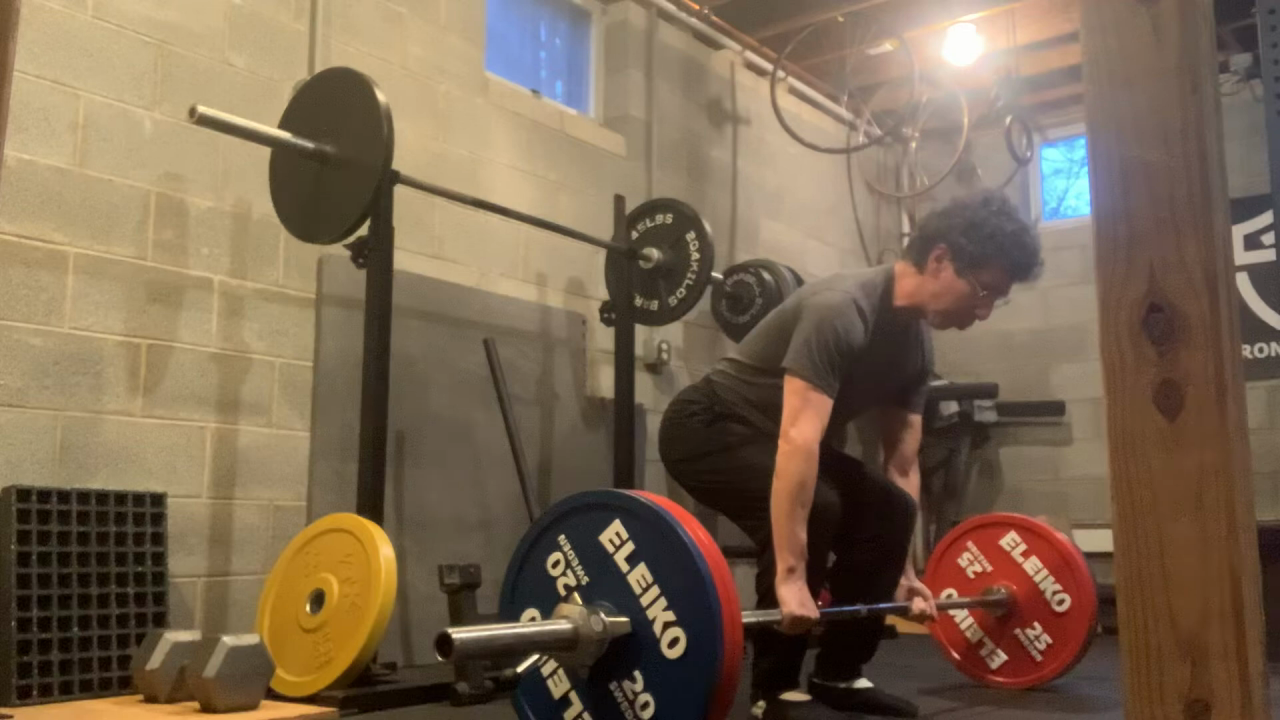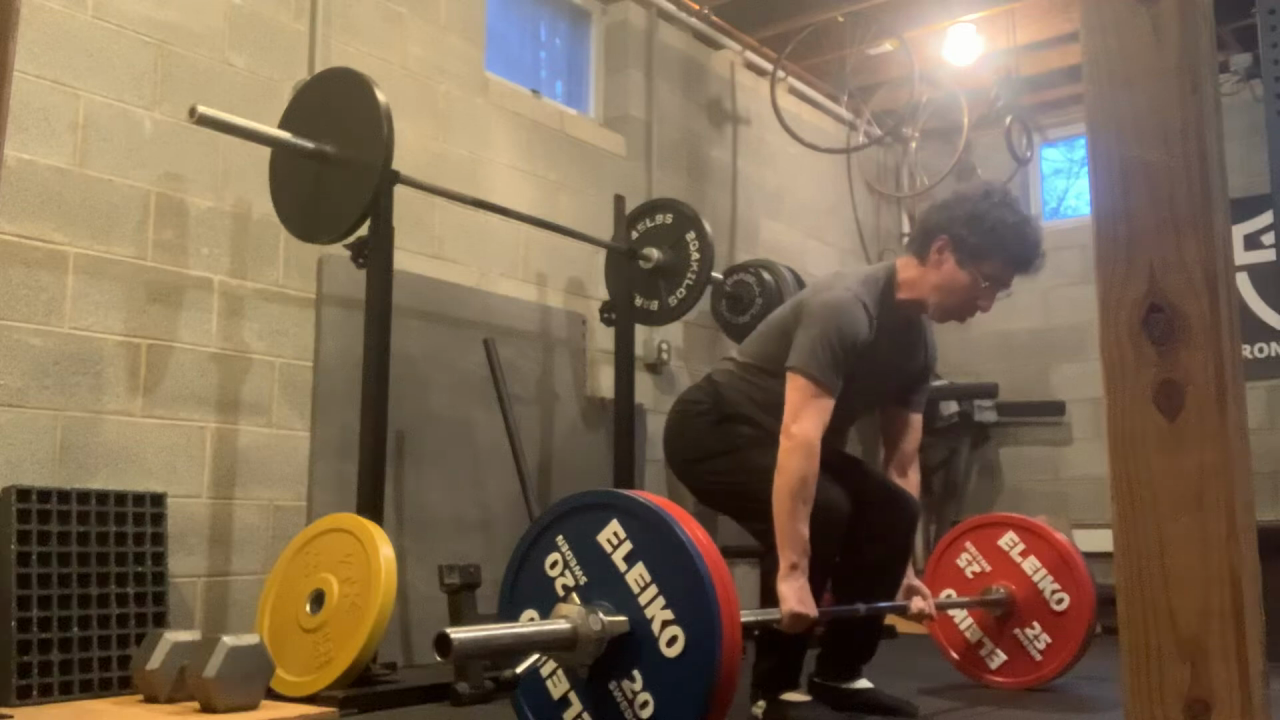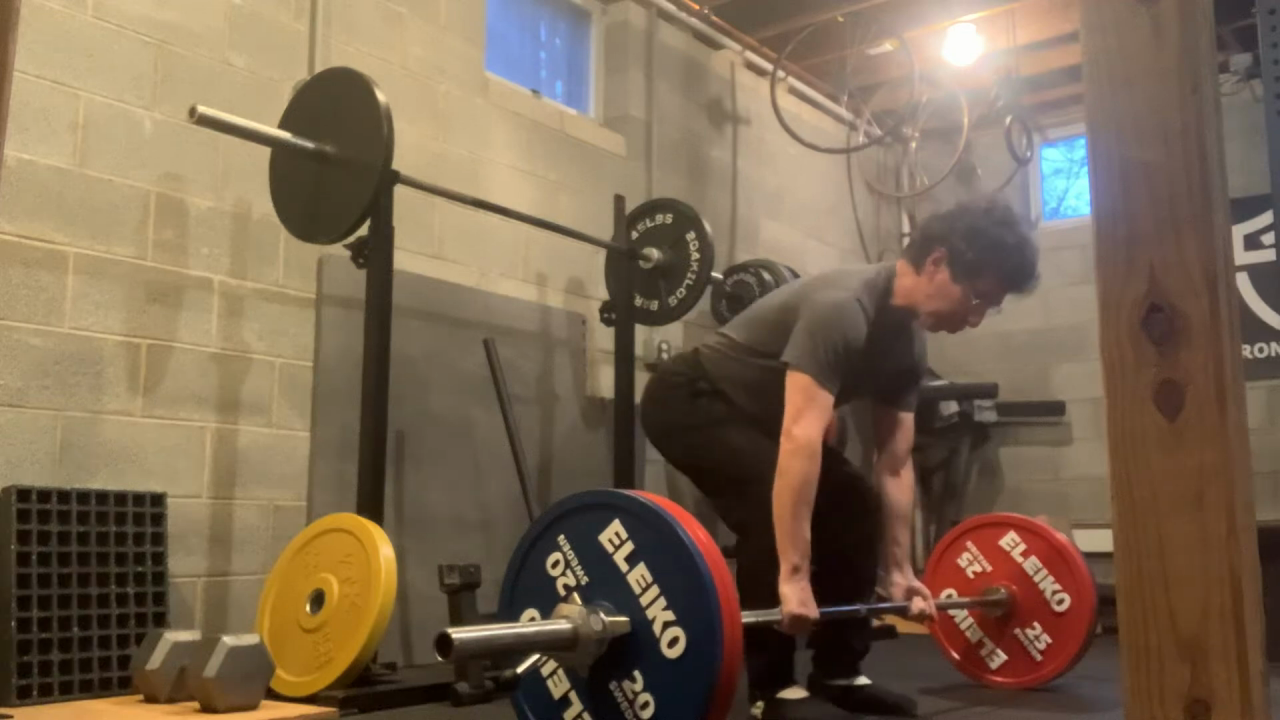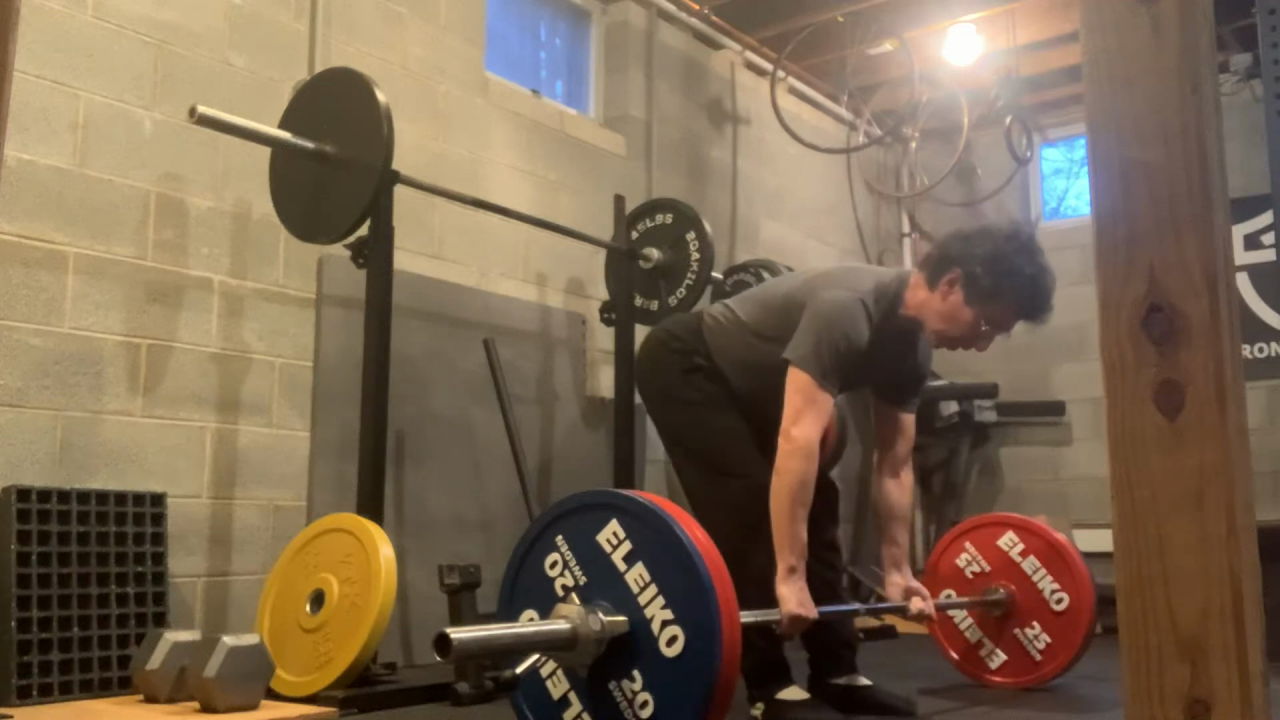
dt=0.7s
person 1, frame 1
left shoulder: (916, 344)
right shoulder: (840, 309)
left elbow: (903, 465)
right elbow: (798, 439)
left wrist: (903, 573)
right wrist: (790, 578)
left hip: (772, 437)
right hip: (707, 428)
left knee: (889, 509)
right knee: (813, 508)
left ankle: (838, 675)
person 1, frame 2
left shoulder: (917, 341)
right shoulder: (844, 308)
left elbow: (902, 463)
right elbow: (798, 437)
left wrist: (902, 571)
right wrist: (792, 574)
left hip: (773, 440)
right hip: (712, 430)
left knee: (893, 512)
right knee: (821, 510)
left ankle: (838, 674)
person 1, frame 3
left shoulder: (908, 343)
right shoulder: (842, 307)
left elbow: (895, 466)
right elbow: (800, 439)
left wrist: (899, 571)
right wrist: (793, 577)
left hip: (754, 412)
right hip: (689, 400)
left knee: (854, 501)
right knee: (773, 505)
left ankle: (838, 673)
person 1, frame 4
left shoulder: (911, 345)
right shoulder: (847, 308)
left elbow: (894, 466)
right elbow: (798, 440)
left wrist: (897, 571)
right wrist: (789, 577)
left hip: (748, 385)
right hip: (685, 366)
left knee: (813, 503)
right knee: (748, 506)
left ankle: (836, 674)
